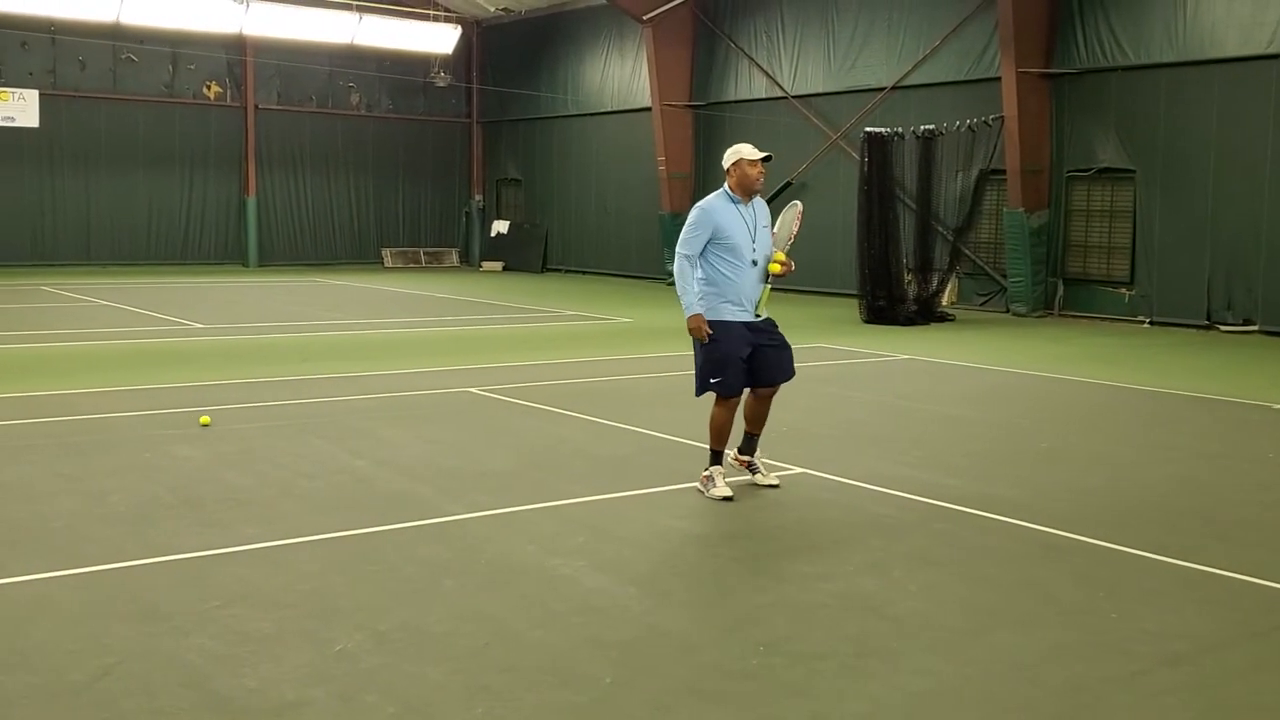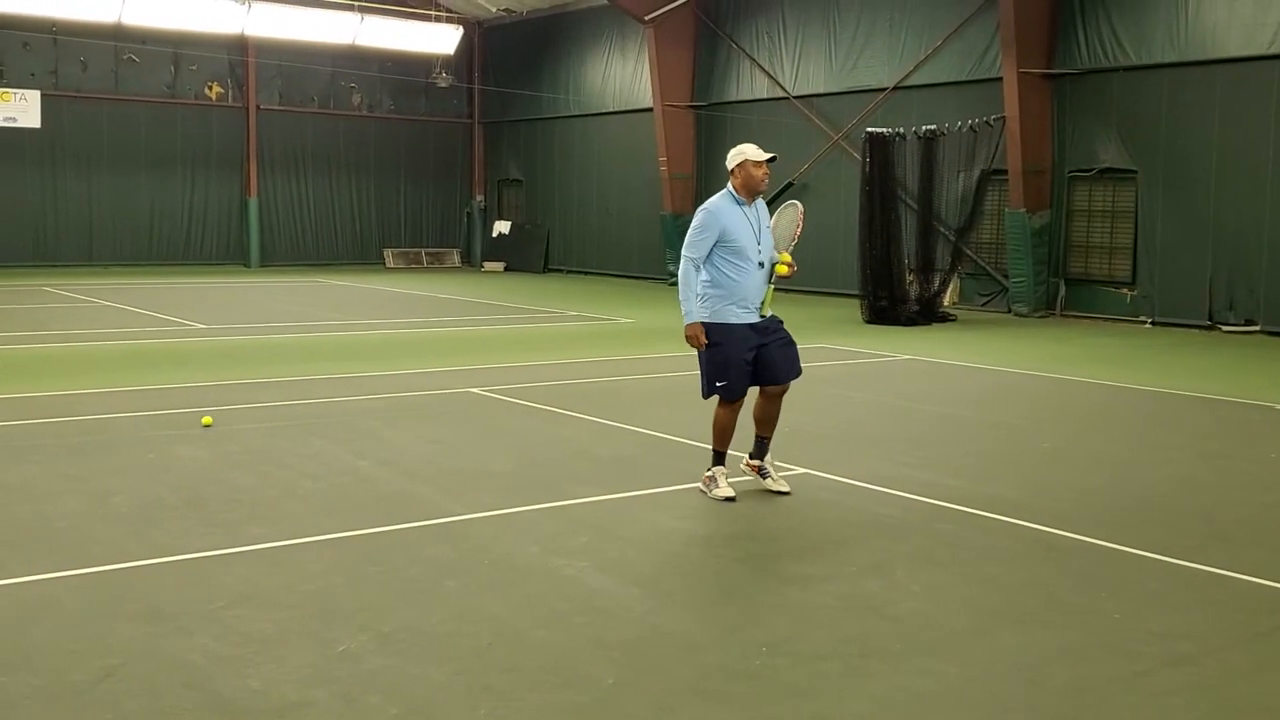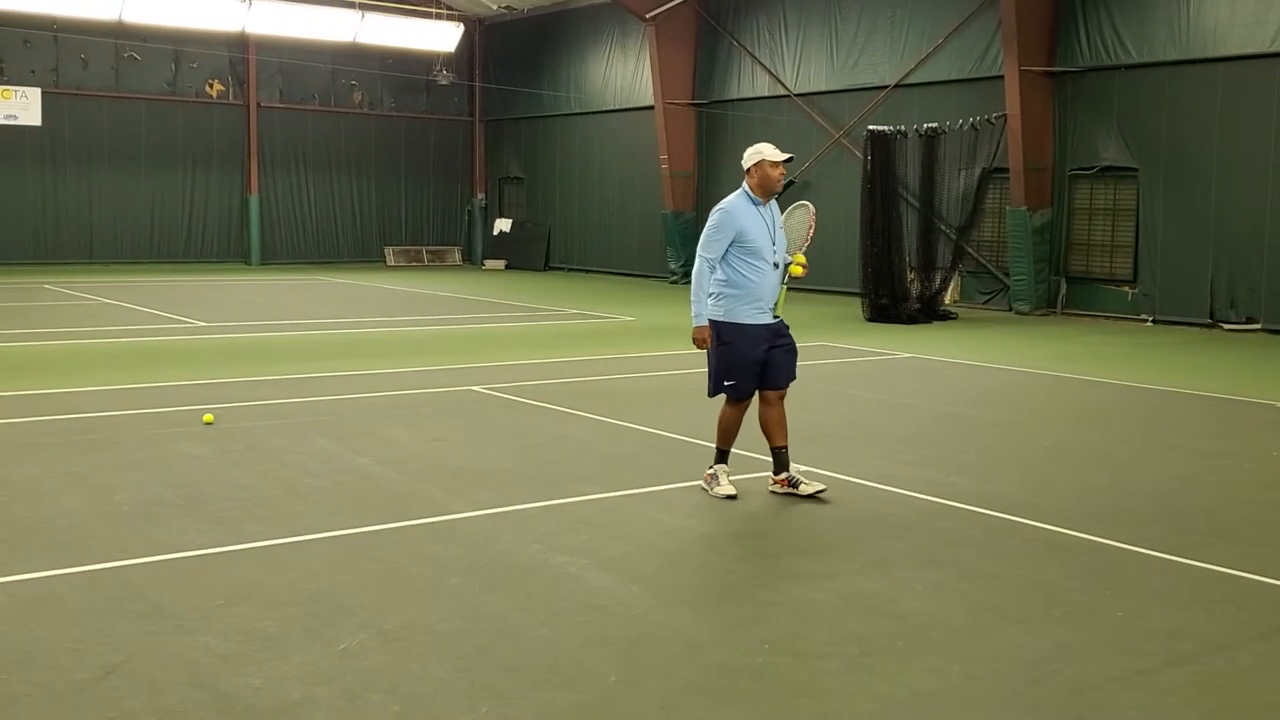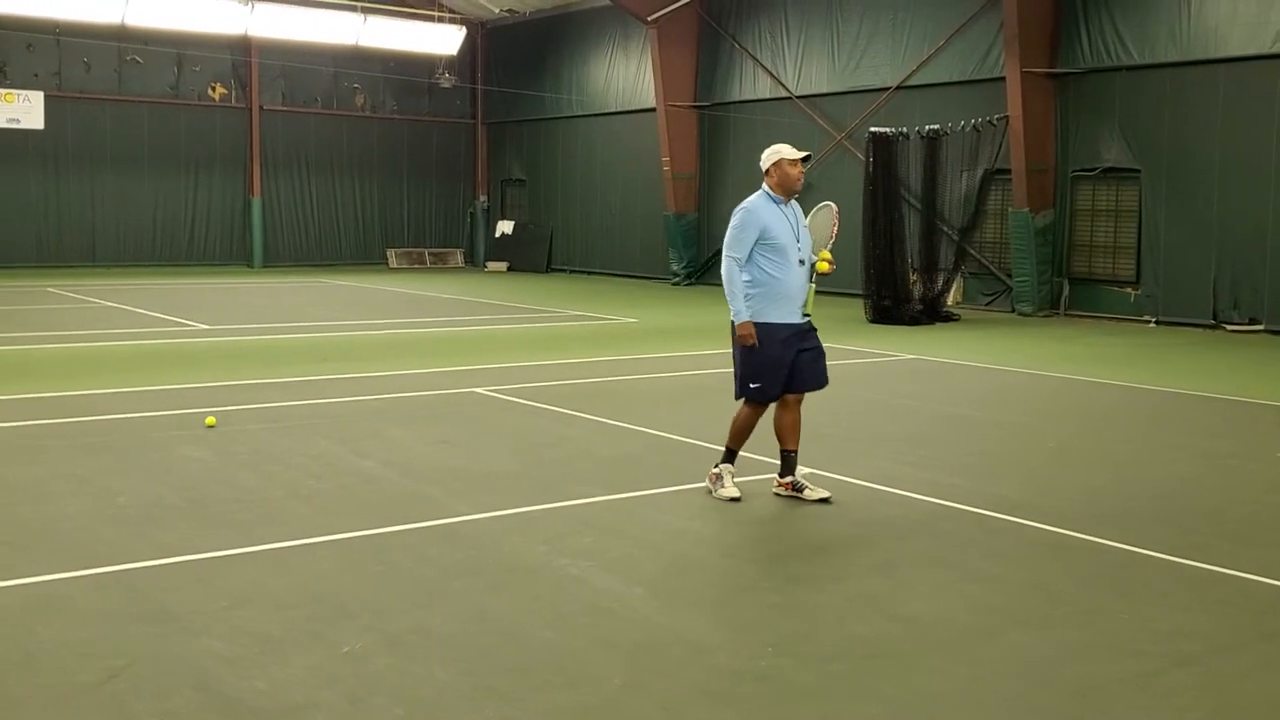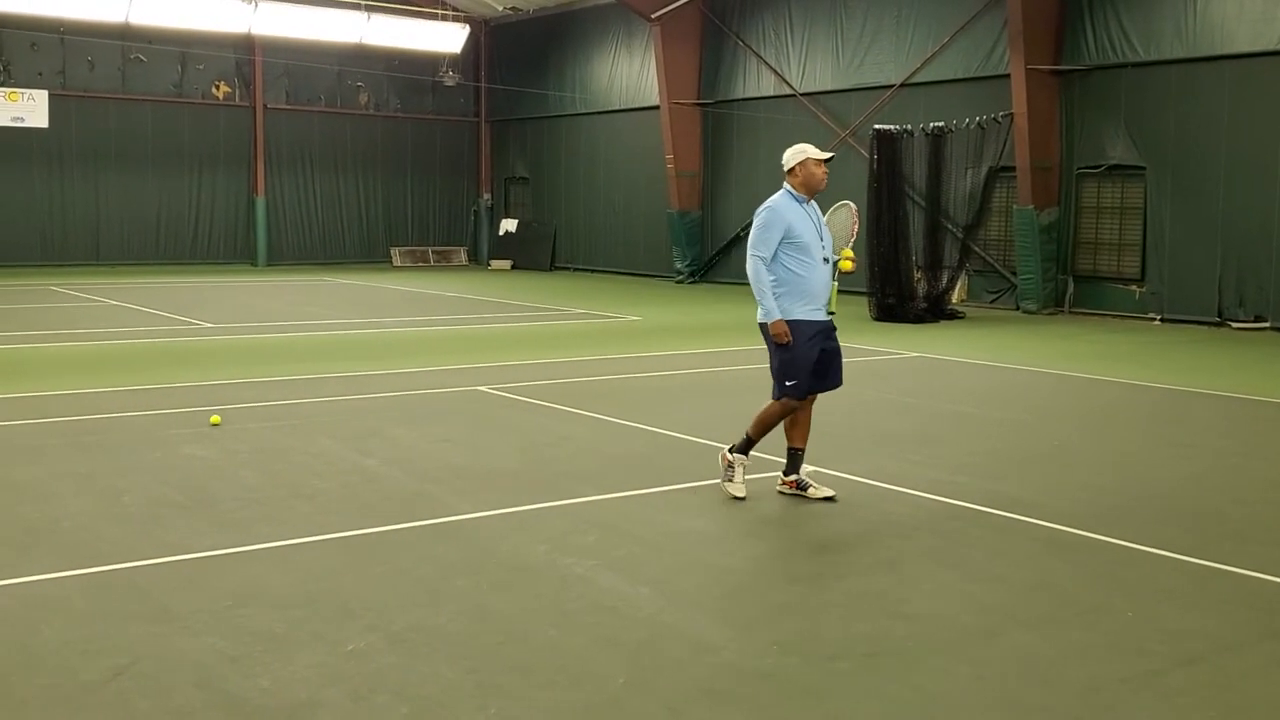
dt=0.3s
person 1, frame 1
left shoulder: (762, 208)
right shoulder: (709, 210)
right elbow: (683, 260)
left wrist: (780, 265)
right wrist: (691, 311)
left hip: (757, 318)
right hip: (720, 320)
left knee: (767, 387)
right knee: (728, 395)
left ankle: (746, 454)
right ankle: (712, 471)
person 1, frame 2
left shoulder: (761, 208)
right shoulder: (713, 212)
right elbow: (688, 264)
left wrist: (779, 263)
right wrist: (691, 318)
left hip: (761, 318)
right hip: (724, 323)
left knee: (776, 387)
right knee: (731, 398)
left ankle: (758, 459)
right ankle: (715, 471)
person 1, frame 3
left shoulder: (772, 207)
right shoulder: (729, 211)
right elbow: (703, 264)
left wrist: (791, 263)
right wrist: (700, 320)
left hip: (770, 321)
right hip: (735, 323)
left knee: (774, 395)
right knee: (739, 398)
left ankle: (782, 474)
right ankle: (717, 469)
person 1, frame 4
left shoulder: (795, 209)
right shoulder: (752, 210)
right elbow: (731, 264)
left wrist: (818, 263)
right wrist: (742, 318)
left hip: (797, 323)
right hip: (763, 325)
left knee: (792, 398)
right knee: (758, 400)
left ankle: (788, 477)
right ankle: (723, 468)
person 1, frame 5
left shoulder: (813, 209)
right shoulder: (775, 209)
right elbow: (755, 264)
right wrist: (773, 316)
left hip: (817, 320)
right hip: (788, 322)
left knee: (807, 398)
right knee: (791, 398)
left ankle: (792, 475)
right ankle: (737, 453)
